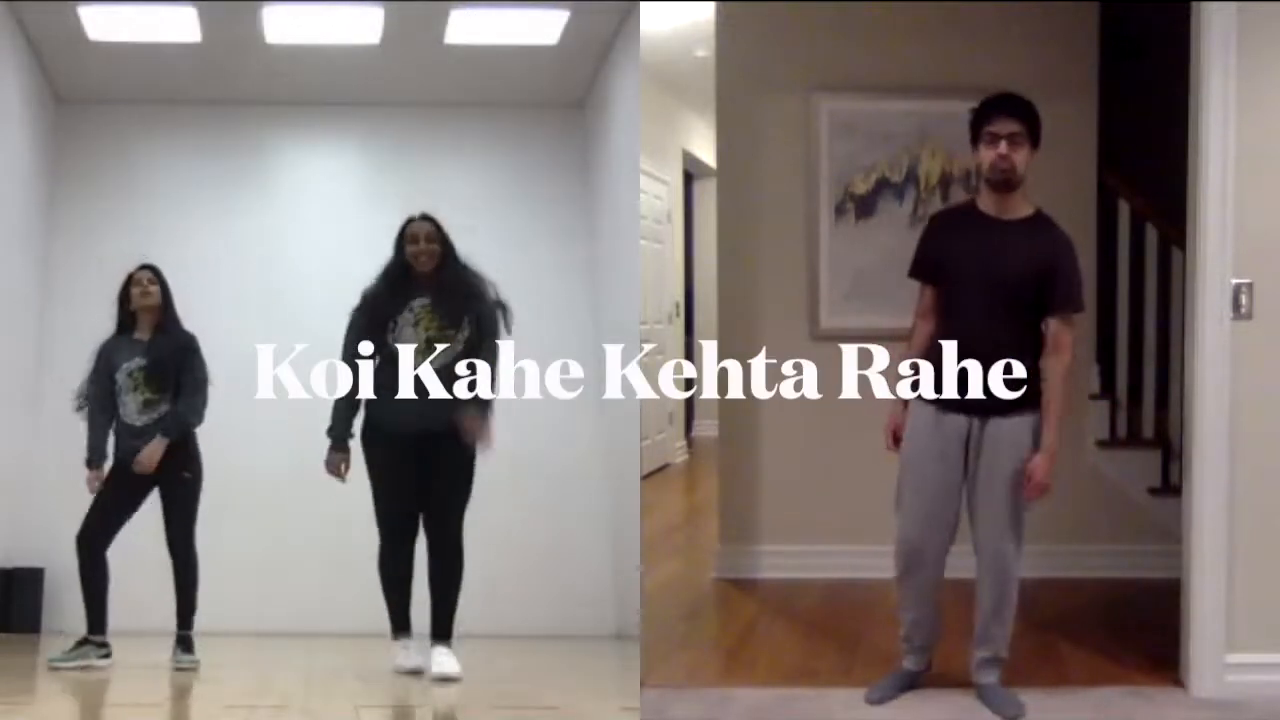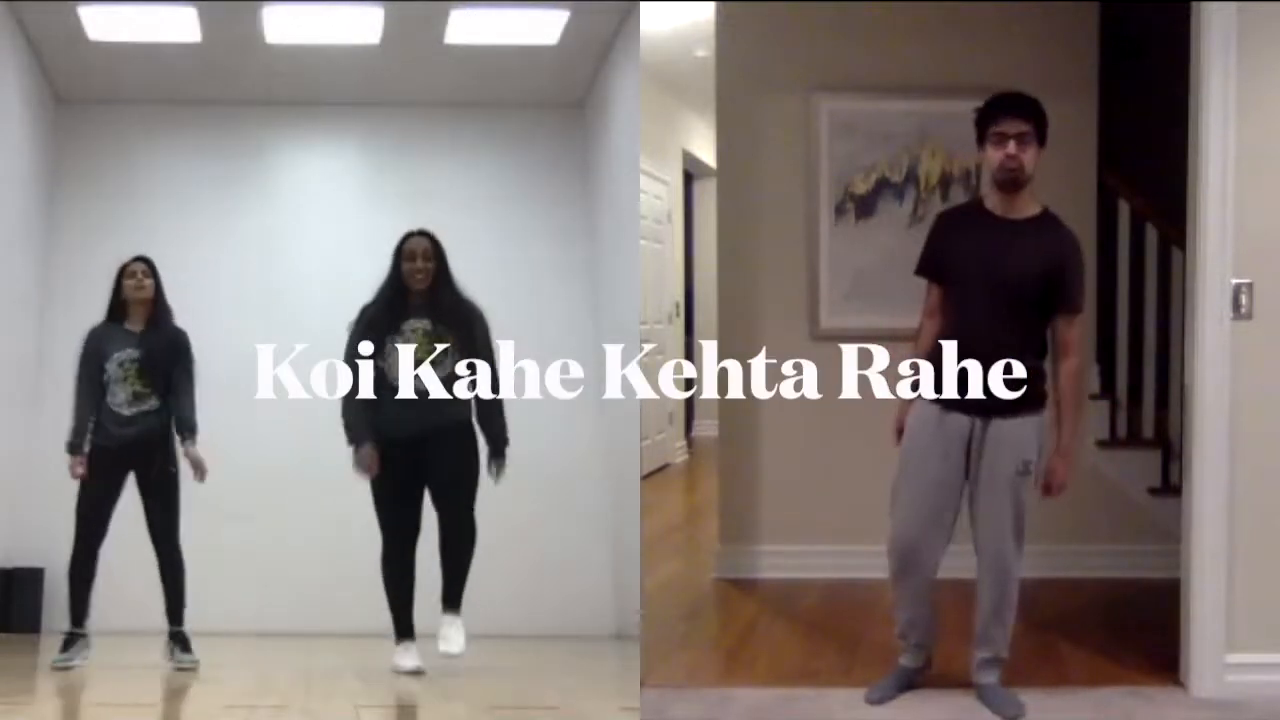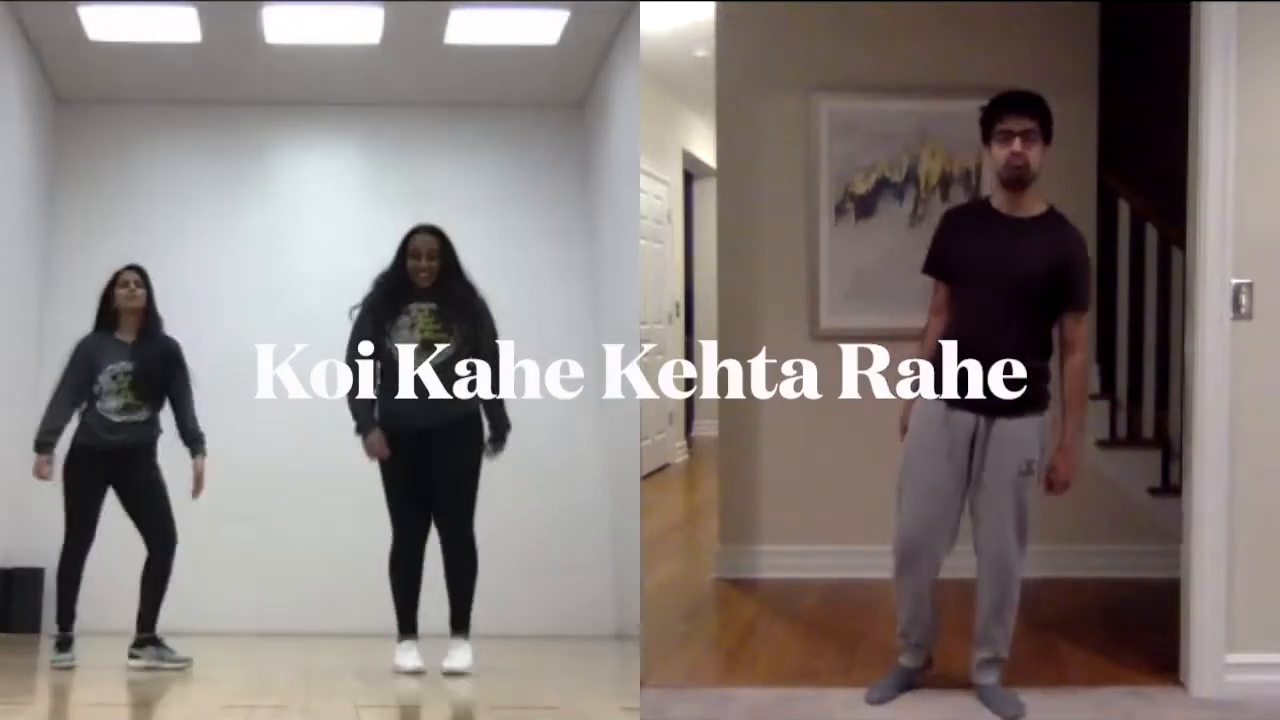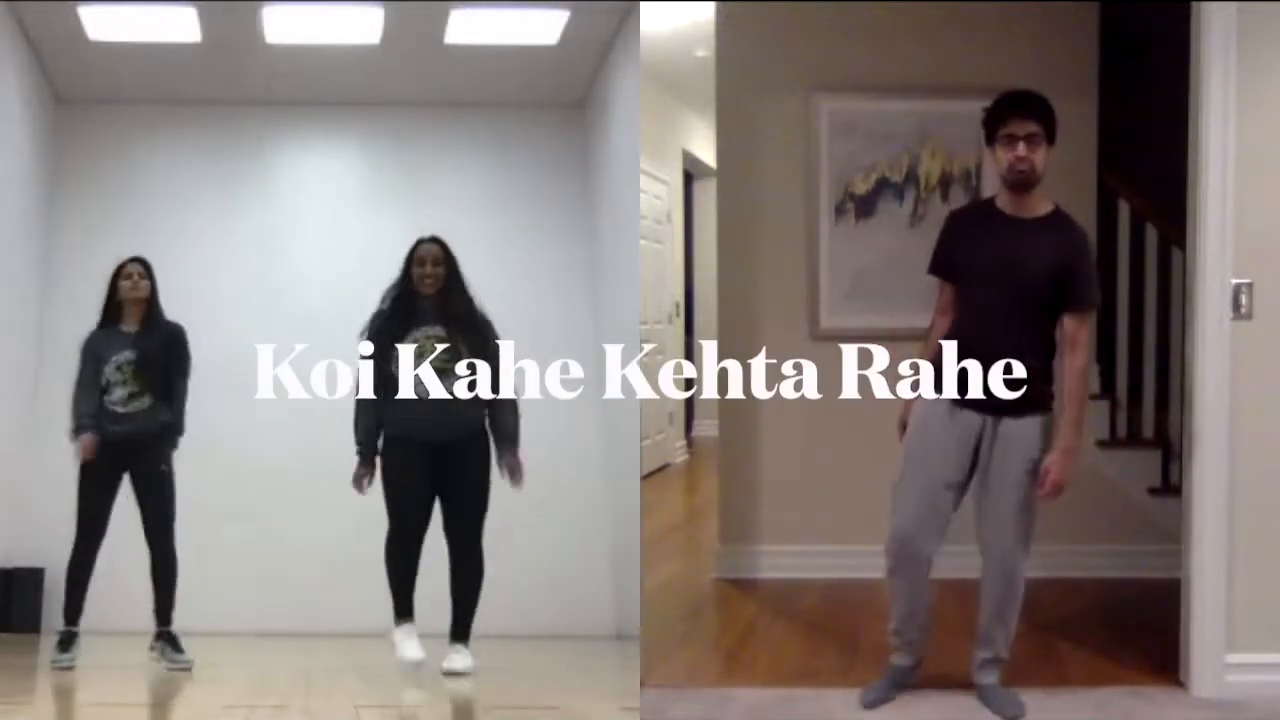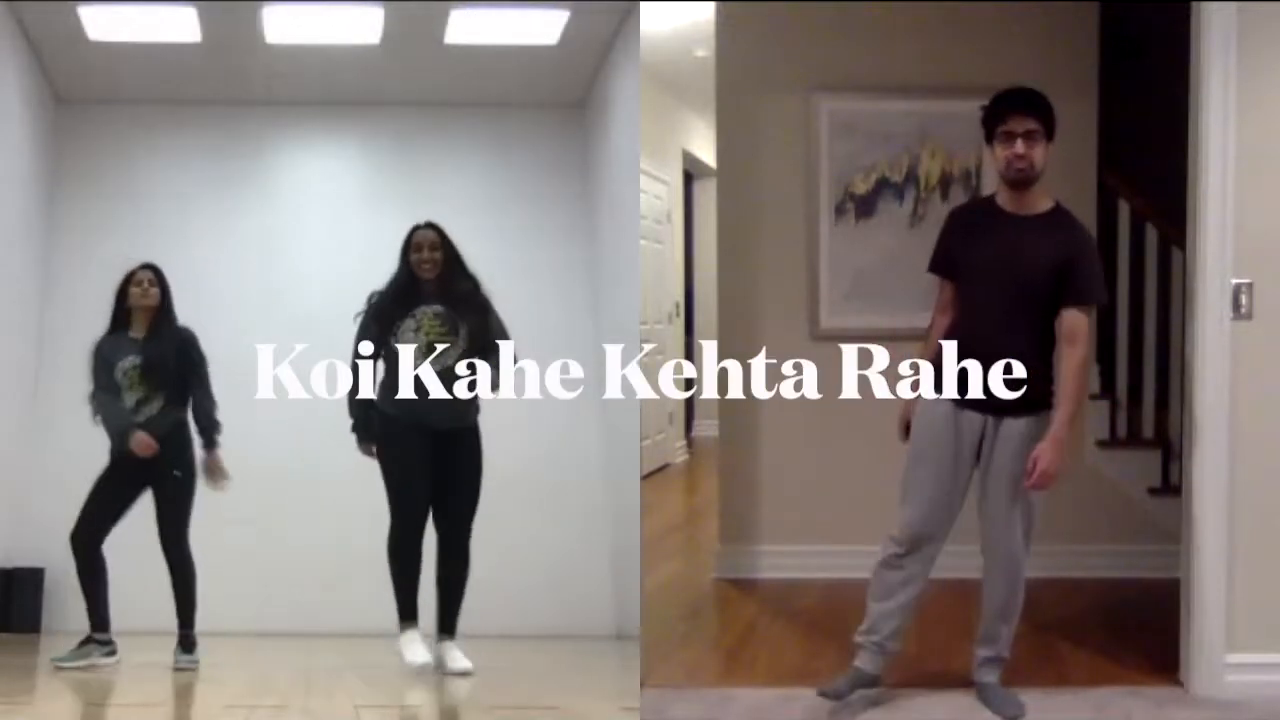
dt=0.2s
person 1, frame 1
left shoulder: (1051, 244)
right shoulder: (944, 228)
left elbow: (1058, 349)
right elbow: (925, 319)
left wrist: (1048, 444)
right wrist: (901, 401)
left hip: (1009, 419)
right hip: (937, 409)
left knee: (999, 551)
right knee: (916, 544)
right ankle: (913, 660)
person 1, frame 2
left shoulder: (1057, 243)
right shoulder: (951, 226)
left elbow: (1067, 350)
left wrist: (1064, 446)
right wrist: (908, 396)
left hip: (1014, 419)
right hip: (940, 408)
left knee: (1000, 551)
right knee: (910, 541)
right ankle: (912, 658)
person 1, frame 3
left shoulder: (1063, 242)
right shoulder: (957, 224)
left elbow: (1074, 348)
left wrist: (1068, 442)
right wrist: (913, 395)
left hip: (1017, 418)
right hip: (944, 406)
left knee: (1001, 552)
right knee: (914, 539)
right ankle: (913, 657)
person 1, frame 4
left shoulder: (1069, 242)
right shoulder: (963, 224)
left elbow: (1075, 348)
left wrist: (1065, 443)
right wrist: (916, 393)
left hip: (1021, 418)
right hip: (948, 403)
left knee: (1005, 551)
right knee: (908, 536)
right ankle: (903, 659)
person 1, frame 5
left shoulder: (1071, 239)
right shoulder: (964, 222)
left elbow: (1074, 343)
left wrist: (1058, 436)
right wrist: (917, 391)
left hip: (1023, 416)
right hip: (950, 402)
left knee: (1007, 550)
right knee: (915, 533)
right ankle: (870, 657)
person 2, frame 1
left shoulder: (469, 294)
right shoulder: (378, 300)
left elbow: (491, 350)
right elbow: (352, 369)
left wrist: (479, 405)
right wrist: (339, 438)
left hip: (449, 433)
right hip: (390, 434)
left knee: (445, 533)
right knee: (397, 536)
left ankle: (442, 643)
right ankle: (402, 636)
person 2, frame 2
left shoulder: (464, 316)
right shoulder: (375, 318)
right elbow: (355, 384)
left wrist: (497, 444)
right wrist: (361, 440)
left hip: (449, 434)
right hip: (391, 442)
left knee: (457, 514)
right knee: (398, 539)
left ankle: (452, 612)
right ankle: (404, 640)
person 2, frame 3
left shoulder: (468, 306)
right shoulder: (379, 306)
left elbow: (489, 369)
right elbow: (358, 370)
left wrist: (499, 427)
right wrist: (367, 427)
left hip: (456, 429)
right hip: (400, 433)
left knee: (455, 524)
right knee: (408, 533)
left ankle: (460, 637)
right ankle: (406, 639)
person 2, frame 4
left shoulder: (473, 325)
right shoulder: (386, 324)
left elbow: (499, 388)
right elbow: (370, 392)
left wrist: (508, 446)
right wrist: (366, 453)
left hip: (465, 446)
right hip: (406, 445)
left knee: (466, 540)
right knee: (405, 528)
left ankle: (460, 643)
right ankle: (404, 621)
person 2, frame 5
left shoulder: (472, 305)
right shoulder: (385, 307)
left elbow: (501, 354)
left wrist: (495, 377)
right wrist: (362, 428)
left hip: (458, 431)
right hip: (401, 427)
left knee: (456, 533)
right knee: (409, 515)
left ankle: (447, 640)
right ankle: (409, 627)
person 3, frame 1
left shoulder: (182, 344)
right shoulder: (112, 349)
left elbow: (194, 402)
right elbow: (99, 407)
left wrist: (162, 441)
right wrist: (95, 462)
left hip: (177, 456)
right hip: (128, 461)
left knee: (181, 546)
right knee: (90, 540)
left ankle: (184, 640)
right ankle: (97, 641)
person 3, frame 2
left shoulder: (173, 339)
right shoulder: (100, 337)
left elbow: (183, 395)
right elbow: (87, 396)
left wrist: (189, 441)
right wrist: (78, 449)
left hip: (157, 449)
right hip: (107, 449)
left knee: (166, 541)
right knee: (86, 537)
left ankle: (178, 637)
right ankle: (77, 634)
person 3, frame 3
left shoulder: (164, 349)
right shoulder: (91, 346)
left elbow: (182, 402)
right elbow: (66, 396)
left wrist: (197, 451)
right wrist: (45, 447)
left hip: (138, 457)
right hip: (89, 454)
left knee: (164, 540)
right knee: (77, 543)
left ankle: (145, 640)
right ankle: (64, 639)
person 3, frame 4
left shoulder: (171, 336)
right shoulder: (98, 340)
left elbow: (177, 393)
right elbow: (86, 391)
left wrist: (171, 441)
right wrist: (83, 433)
left hip: (151, 447)
right hip: (104, 448)
left knee: (161, 538)
right knee: (88, 538)
left ankle: (165, 635)
right ankle: (69, 634)
person 3, frame 5
left shoulder: (181, 341)
right shoulder: (108, 347)
left elbow: (201, 396)
right elbow: (104, 399)
left wrist: (210, 447)
right wrist: (129, 433)
left hip: (173, 453)
right hip: (127, 455)
left knee: (174, 544)
right knee: (84, 537)
left ankle: (186, 641)
right ankle: (100, 638)
